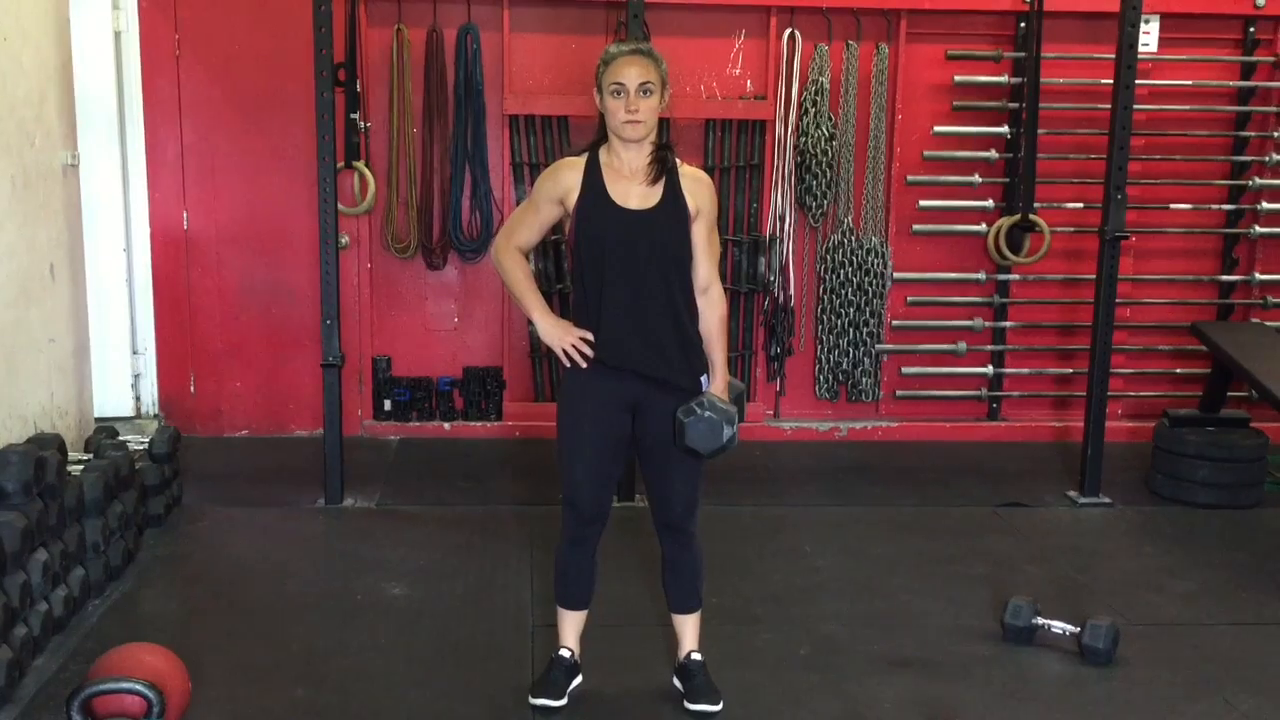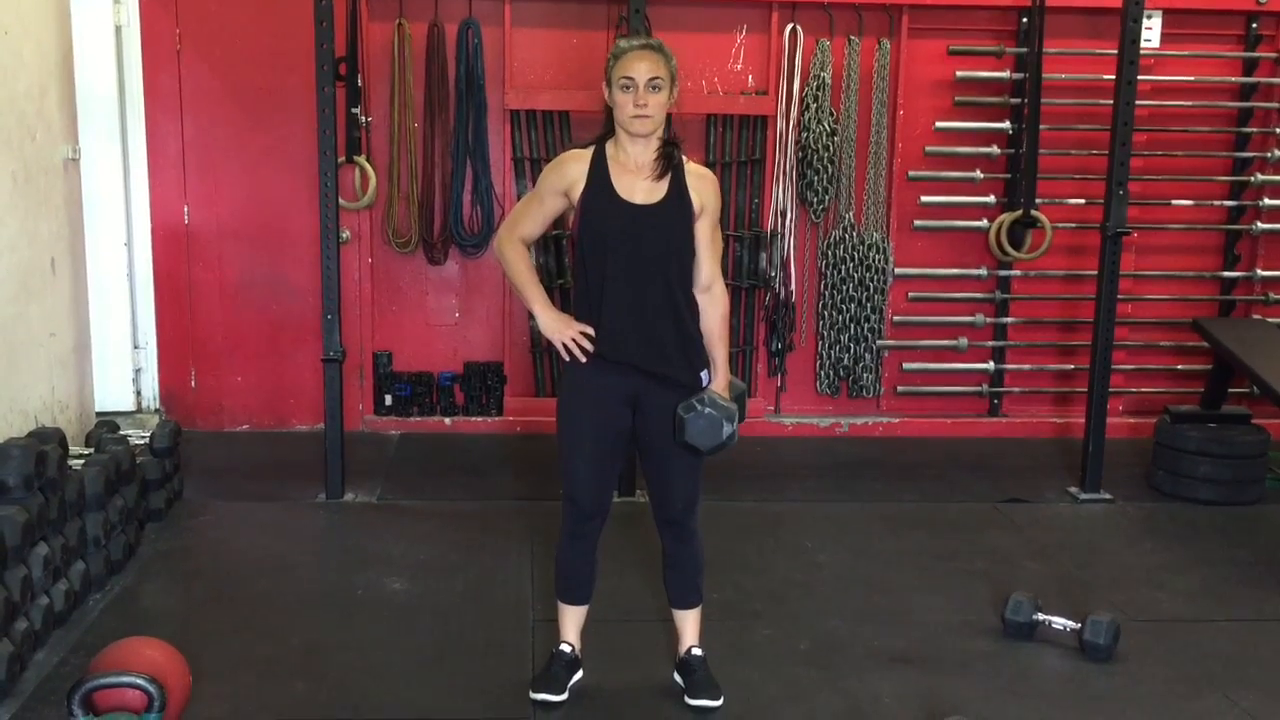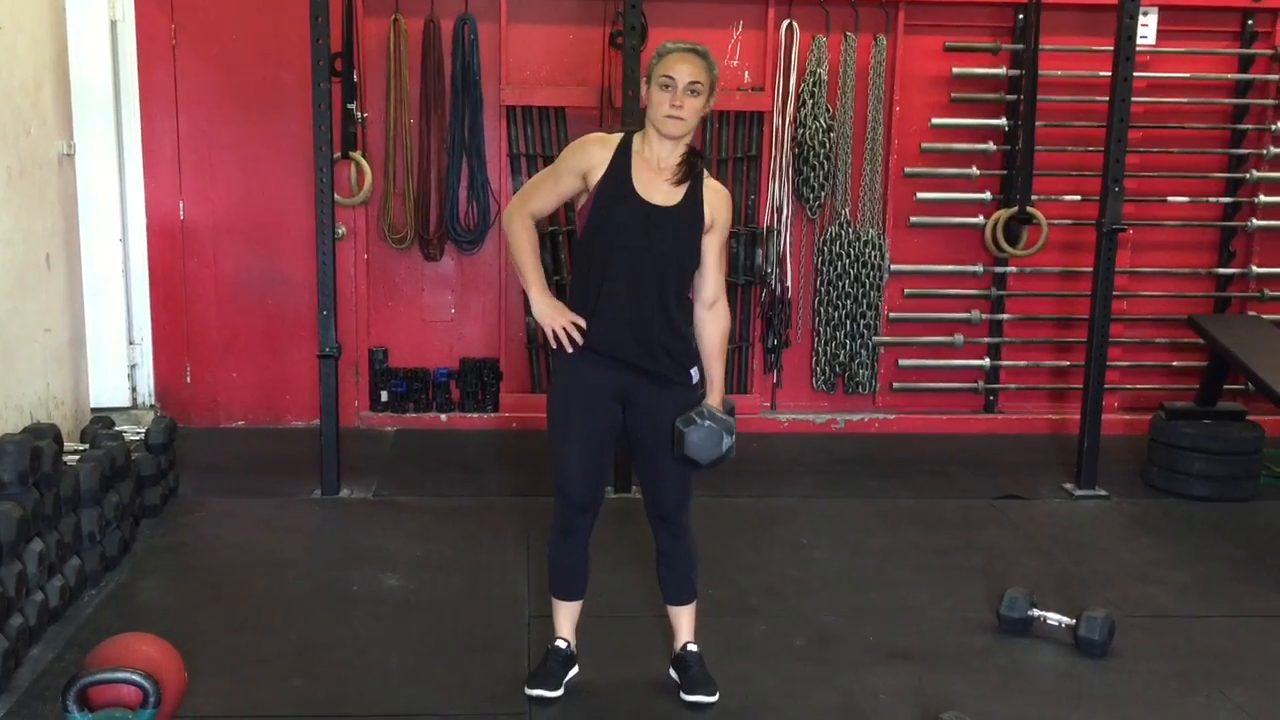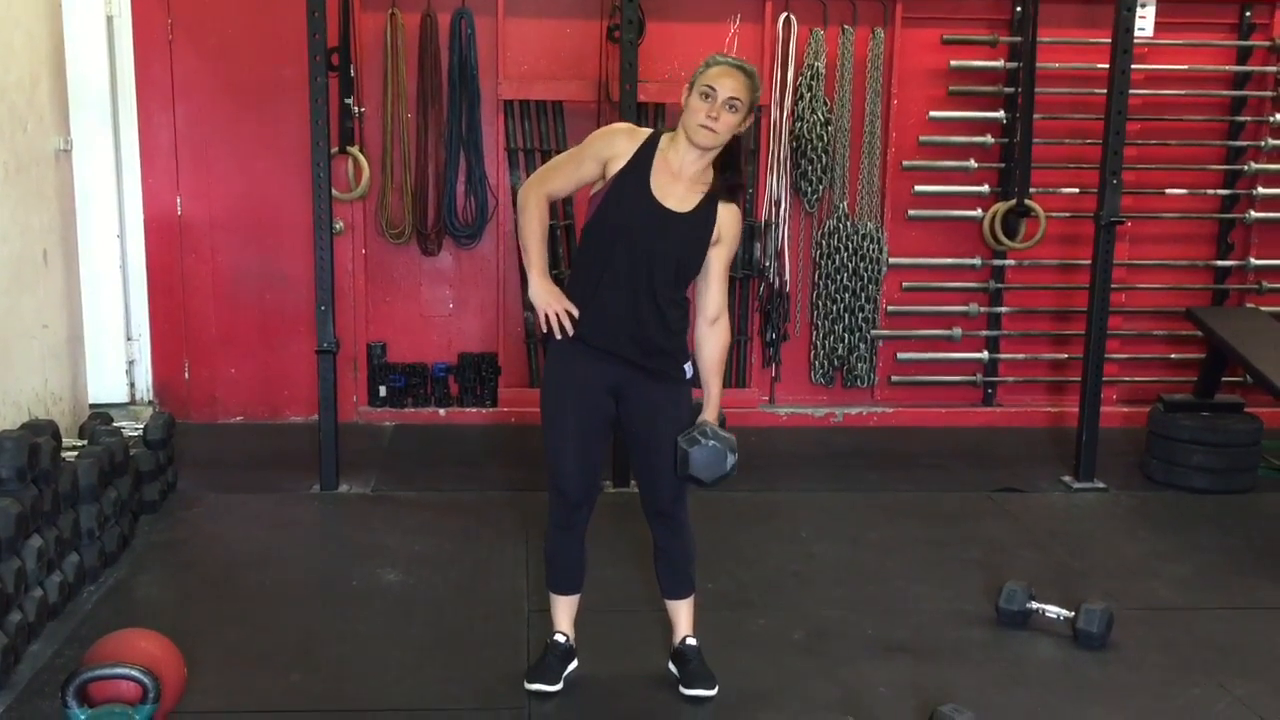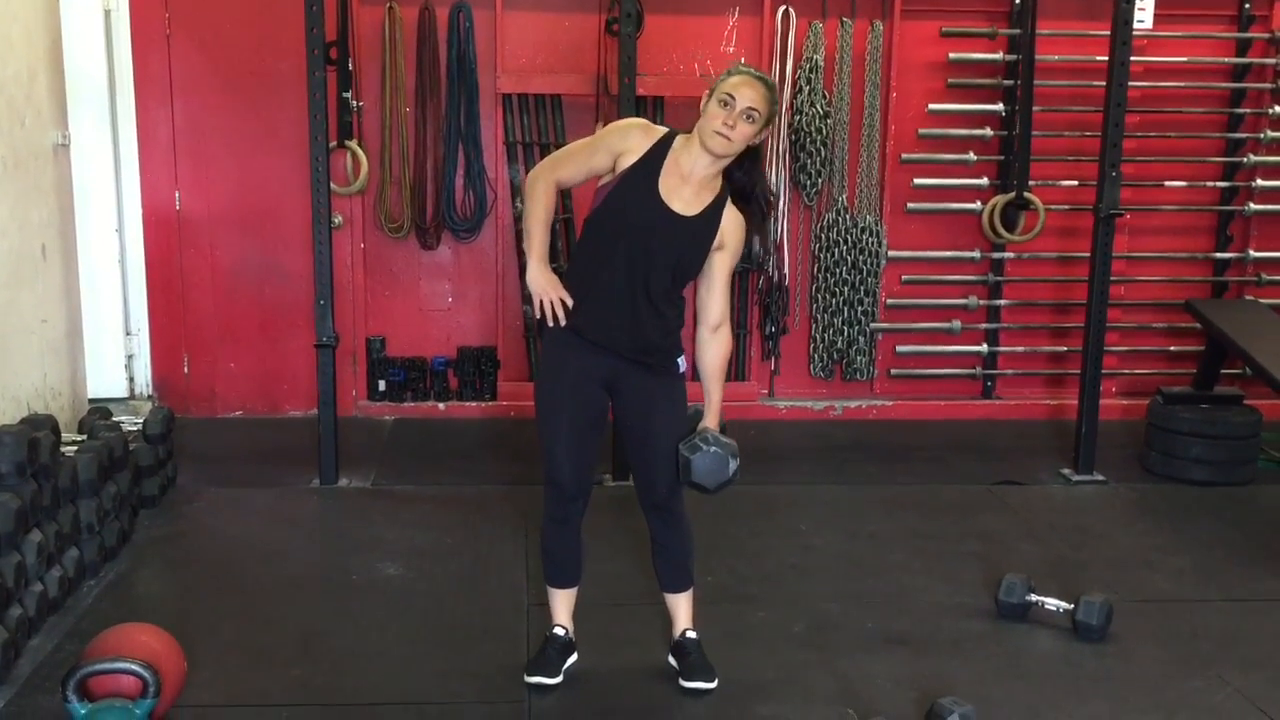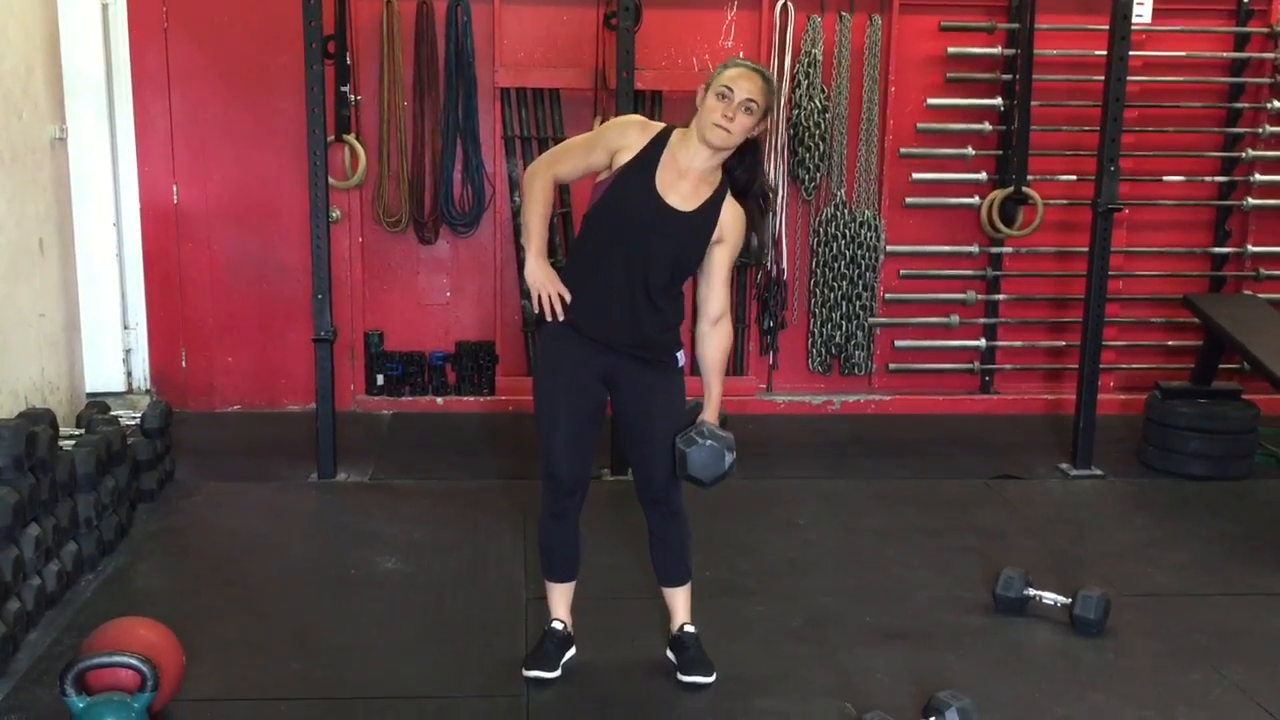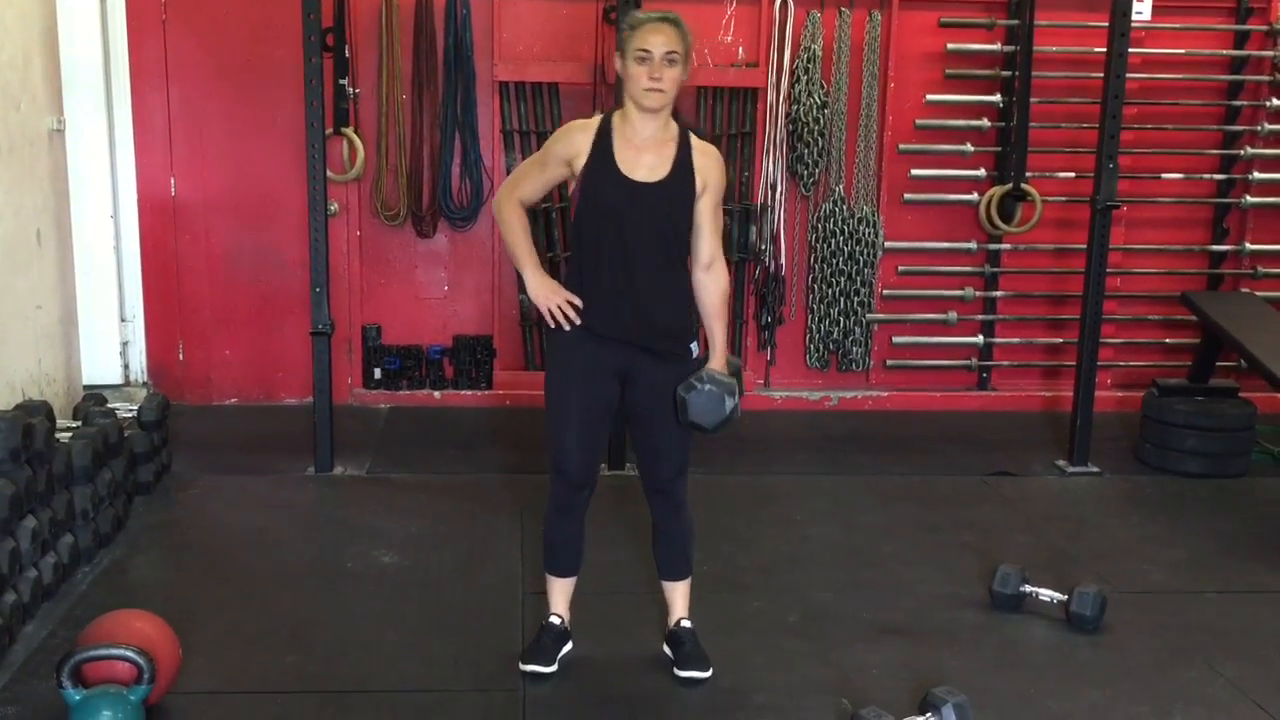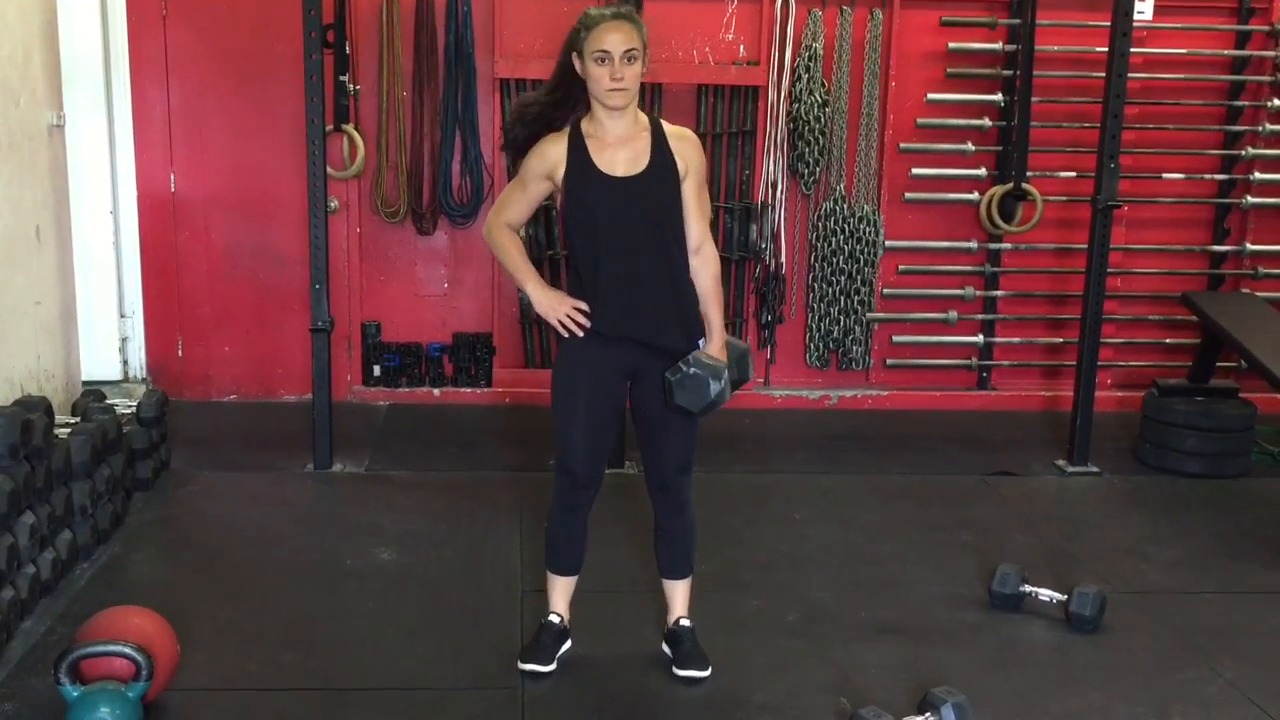
dt=0.4s
person 1, frame 1
left shoulder: (694, 187)
right shoulder: (570, 177)
left elbow: (708, 290)
right elbow: (508, 247)
left wrist: (720, 378)
right wrist: (544, 320)
left hip: (674, 380)
right hip: (595, 377)
left knee: (677, 521)
right knee: (582, 518)
left ankle: (690, 659)
right ankle: (566, 656)
person 1, frame 2
left shoulder: (698, 184)
right shoulder: (576, 170)
left elbow: (709, 287)
right elbow: (511, 238)
left wrist: (722, 375)
right wrist: (545, 315)
left hip: (675, 376)
right hip: (595, 371)
left knee: (677, 515)
right knee: (582, 512)
left ankle: (690, 654)
right ankle: (567, 652)
person 1, frame 3
left shoulder: (713, 198)
right shoulder: (598, 154)
left elbow: (711, 302)
right elbow: (520, 213)
left wrist: (715, 390)
right wrist: (540, 297)
left hip: (666, 375)
right hip: (587, 364)
left knee: (670, 511)
right knee: (575, 505)
left ankle: (687, 649)
right ankle: (563, 646)
person 1, frame 4
left shoulder: (725, 214)
right shoulder: (622, 144)
left elbow: (711, 317)
right elbow: (536, 192)
left wrist: (712, 408)
right wrist: (538, 280)
left hip: (659, 371)
right hip: (579, 355)
left knee: (667, 505)
right knee: (570, 498)
left ankle: (685, 643)
right ankle: (562, 639)
person 1, frame 5
left shoulder: (728, 222)
right shoulder: (635, 140)
left elbow: (714, 324)
right elbow: (545, 177)
left wrist: (713, 415)
right wrist: (536, 266)
left hip: (652, 365)
right hip: (574, 347)
left knee: (663, 498)
right knee: (565, 491)
left ankle: (685, 636)
right ankle: (561, 632)
person 1, frame 6
left shoulder: (729, 215)
right shoulder: (631, 136)
left elbow: (714, 317)
right elbow: (542, 173)
left wrist: (712, 408)
right wrist: (536, 261)
left hip: (651, 359)
right hip: (572, 341)
left knee: (661, 492)
right knee: (563, 485)
left ankle: (682, 630)
right ankle: (558, 626)
person 1, frame 7
left shoulder: (703, 161)
right shoulder: (579, 139)
left elbow: (709, 266)
right elbow: (509, 199)
left wrist: (718, 352)
right wrist: (534, 278)
left hip: (666, 348)
right hip: (584, 339)
left knee: (667, 485)
right knee: (571, 480)
left ankle: (680, 626)
right ankle: (557, 622)
person 1, frame 8
left shoulder: (681, 146)
right shoulder: (555, 152)
left elbow: (700, 249)
right elbow: (499, 224)
left wrist: (717, 336)
right wrist: (538, 292)
left hip: (672, 343)
right hip: (592, 342)
left knee: (670, 484)
right knee: (575, 481)
left ankle: (679, 624)
right ankle: (556, 622)
